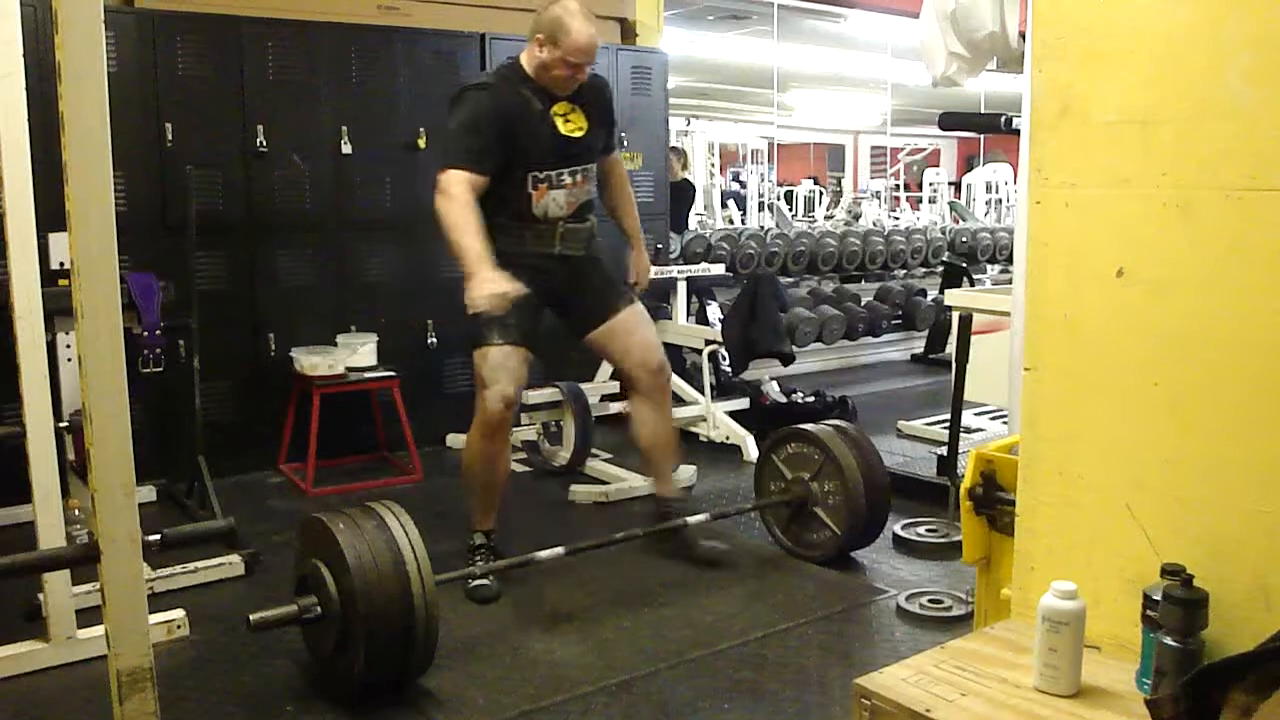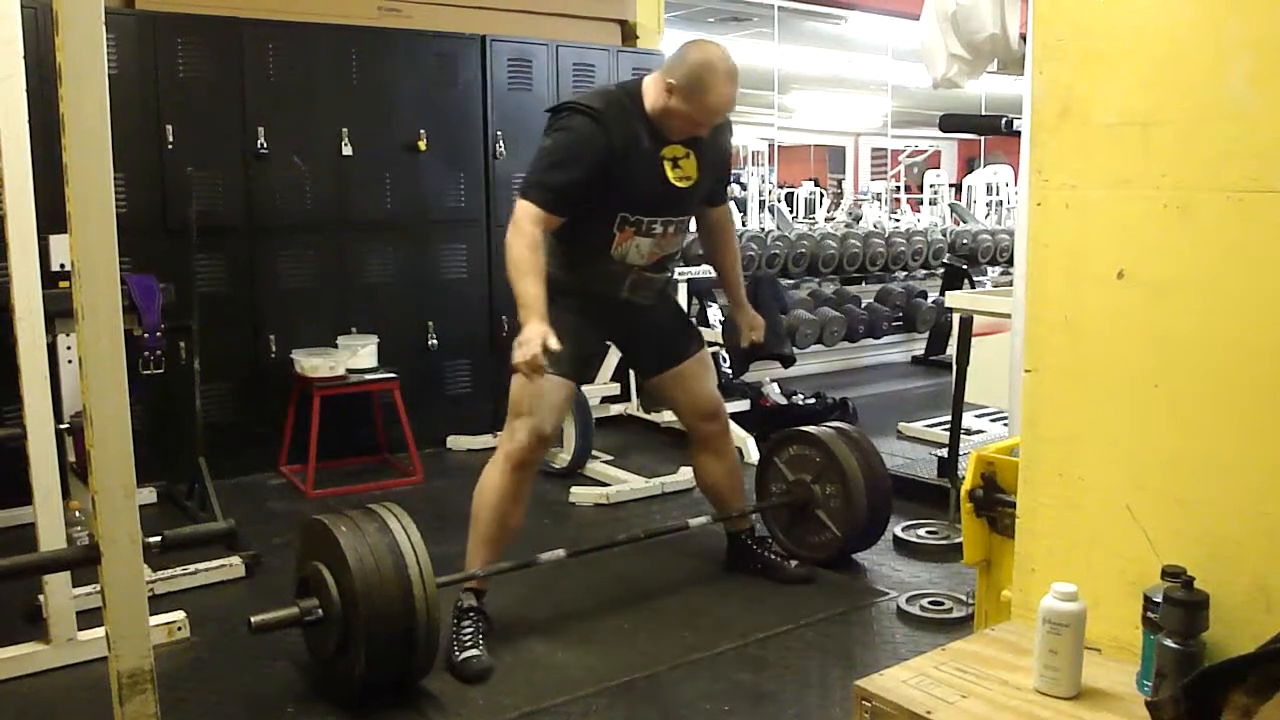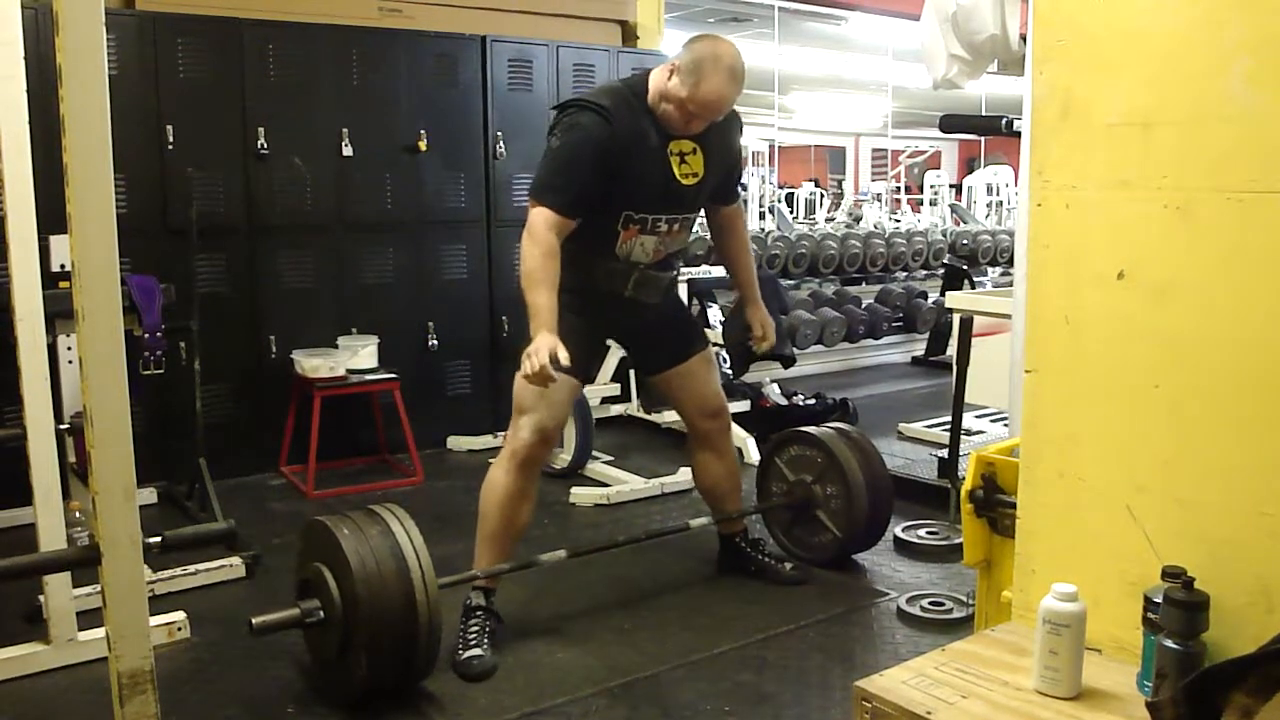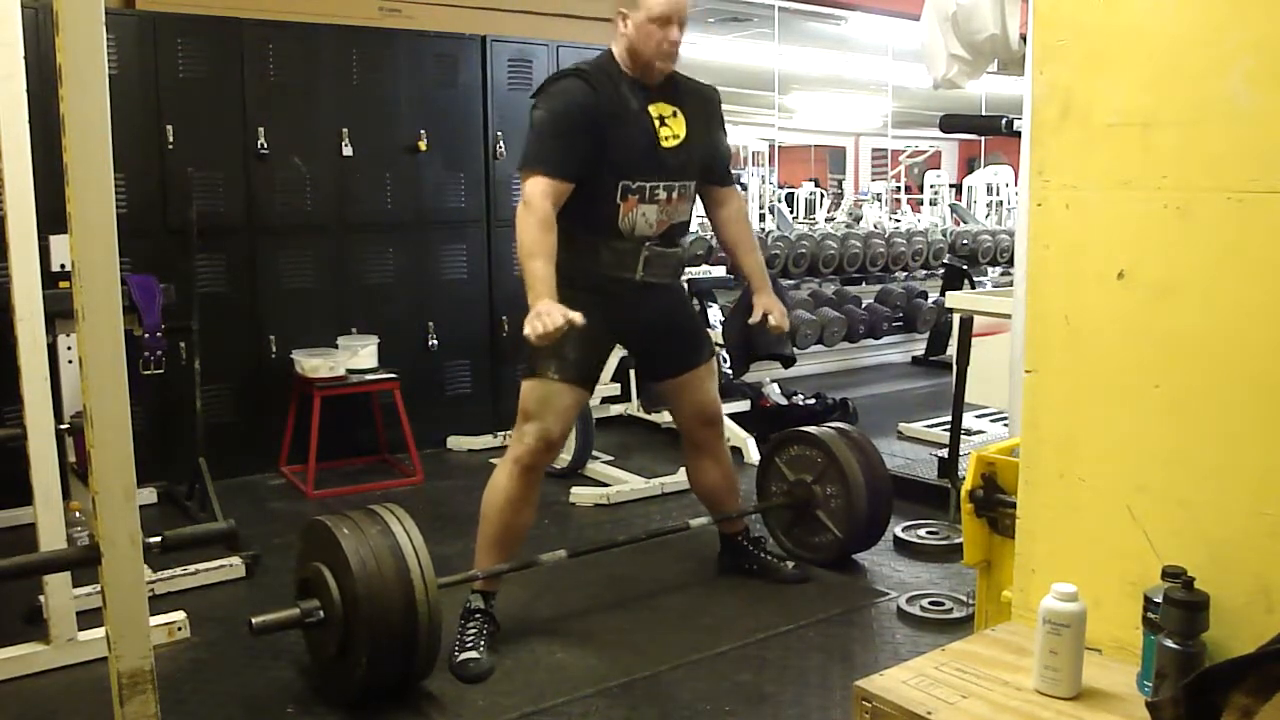
dt=1s
person 1, frame 1
left shoulder: (592, 91)
right shoulder: (488, 103)
left elbow: (609, 166)
right elbow: (454, 191)
left wrist: (635, 242)
right wrist: (482, 270)
left hip: (580, 259)
right hip: (507, 270)
left knee: (652, 371)
right knee: (497, 405)
left ankle: (669, 513)
right ankle: (482, 545)
person 1, frame 2
left shoulder: (711, 134)
right shoulder: (592, 128)
left elbow: (715, 217)
right elbow: (527, 223)
left wrist: (739, 303)
right wrist: (533, 322)
left hip: (648, 293)
right hip: (571, 293)
left knee: (709, 416)
right knee: (526, 439)
left ankle: (744, 541)
right ankle: (470, 606)
person 1, frame 3
left shoulder: (720, 130)
right shoulder: (596, 123)
left elbow: (726, 215)
right elbow: (544, 229)
left wrist: (753, 302)
right wrist: (545, 331)
left hip: (654, 292)
right hip: (578, 293)
left knee: (712, 415)
right knee: (530, 439)
left ankle: (737, 544)
right ankle: (480, 606)
person 1, frame 4
left shoulder: (698, 101)
right shoulder: (576, 95)
left elbow: (725, 200)
right elbow: (537, 202)
left wrist: (763, 288)
right wrist: (543, 301)
left hip: (662, 288)
right hip: (587, 290)
left knee: (706, 423)
right knee: (533, 445)
left ankle: (738, 545)
right ankle: (478, 606)
